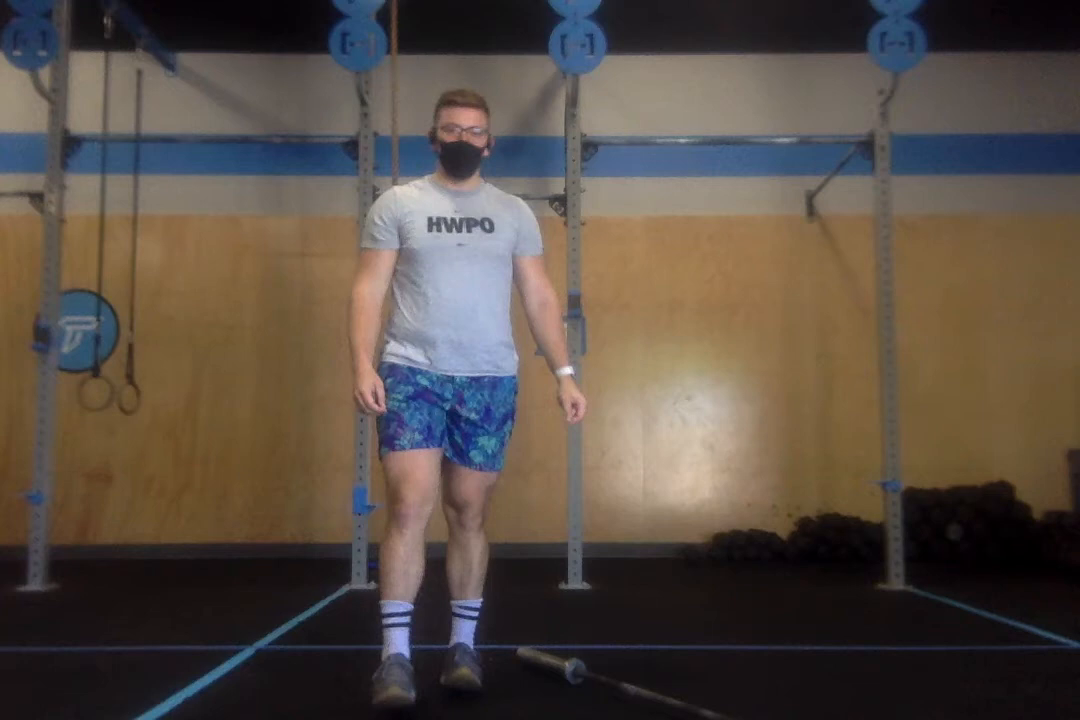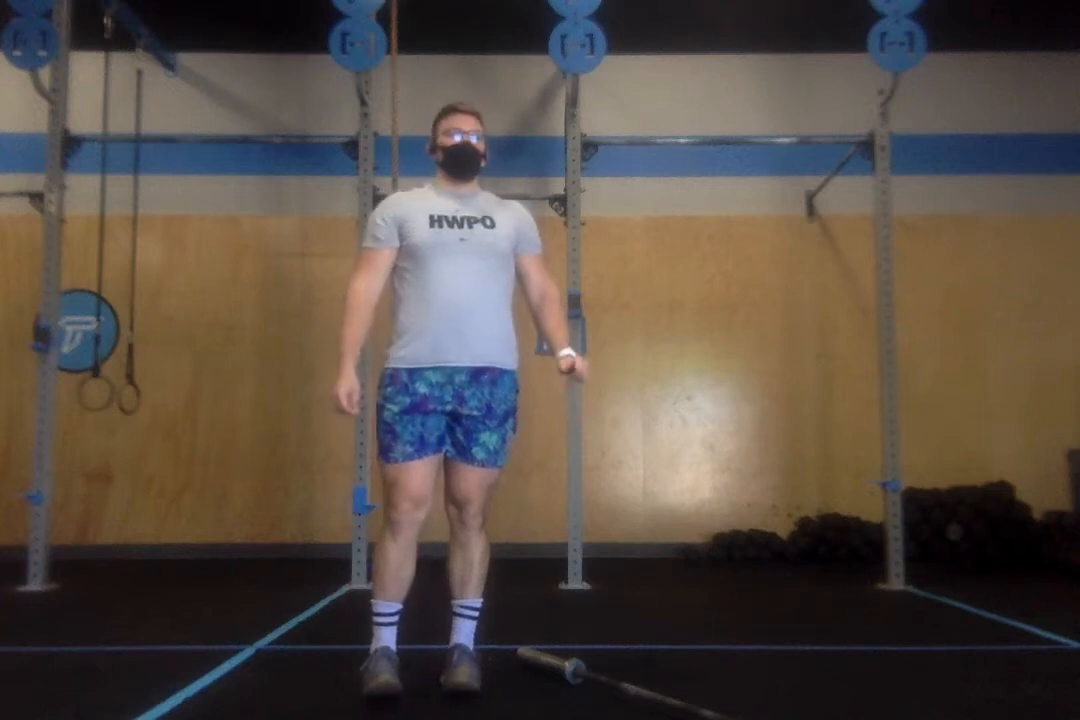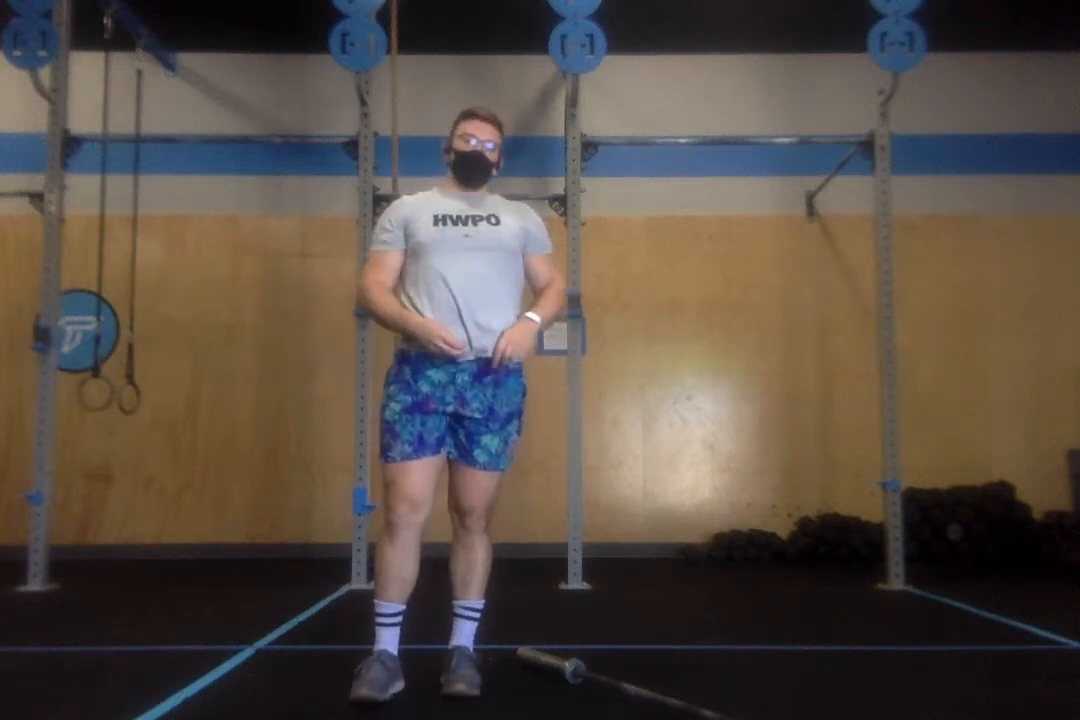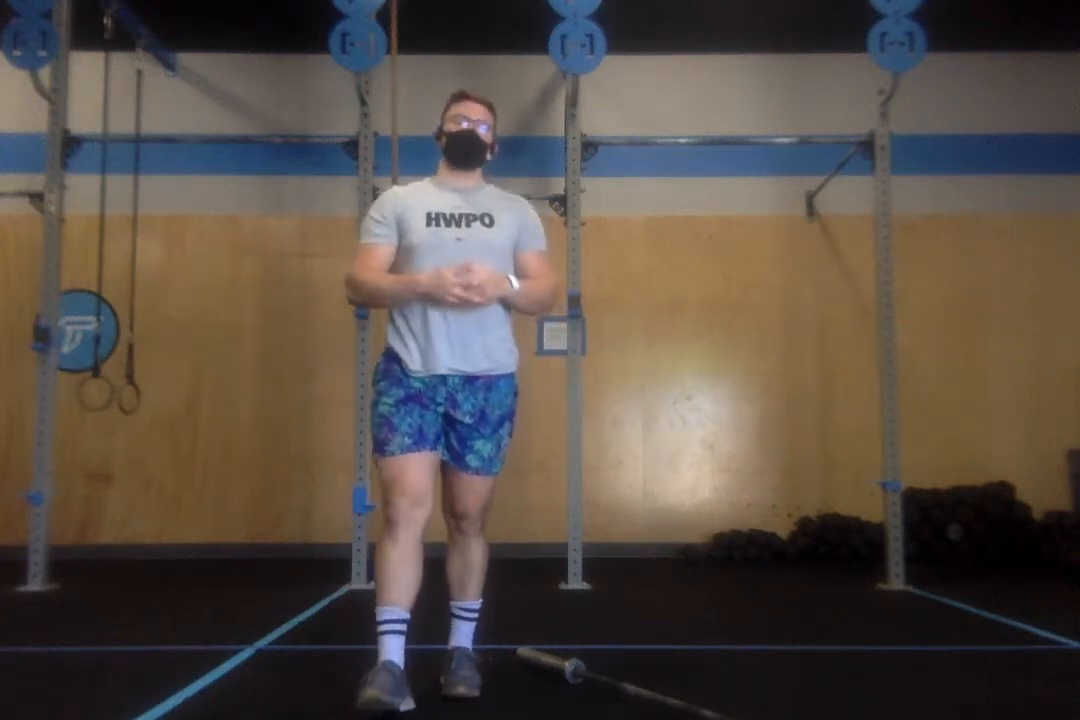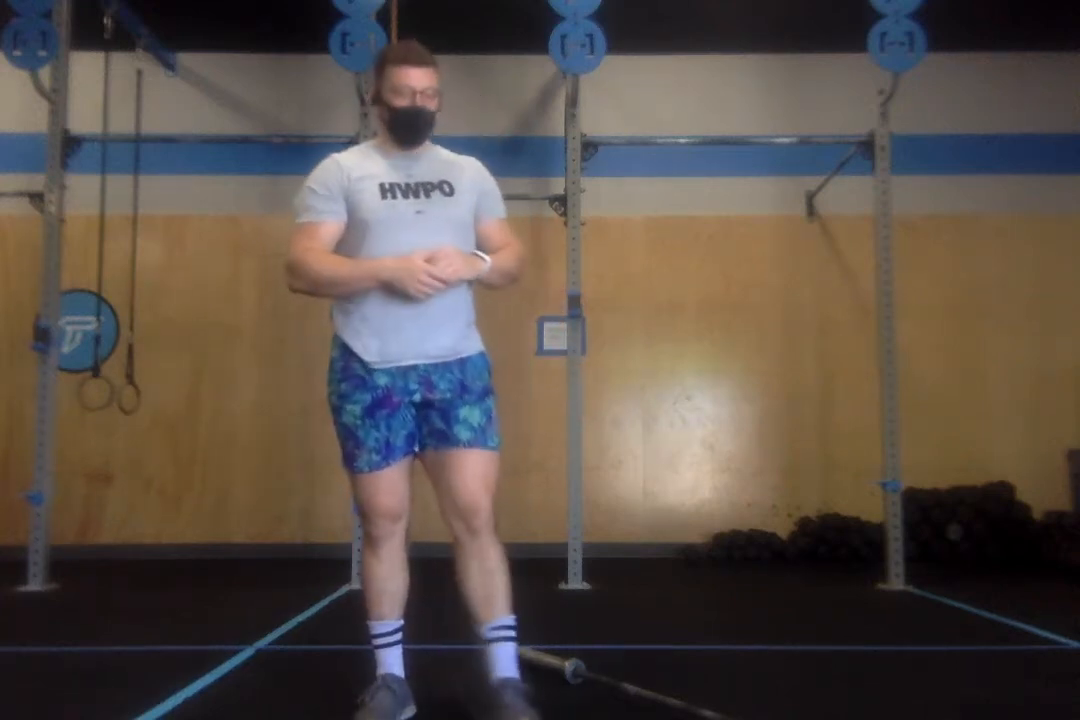
dt=1s
person 1, frame 1
left shoulder: (514, 212)
right shoulder: (397, 204)
left elbow: (539, 297)
right elbow: (367, 291)
left wrist: (563, 373)
right wrist: (363, 366)
left hip: (490, 382)
right hip: (413, 375)
left knee: (469, 515)
right knee: (411, 507)
left ankle: (462, 644)
right ankle: (396, 656)
person 1, frame 2
left shoulder: (513, 216)
right shoulder: (398, 208)
left elbow: (541, 290)
right elbow: (365, 287)
left wrist: (564, 348)
right wrist: (347, 366)
left hip: (490, 379)
right hip: (413, 376)
left knee: (469, 514)
right knee: (404, 511)
left ankle: (462, 646)
right ankle: (382, 649)
person 1, frame 3
left shoulder: (521, 217)
right shoulder: (406, 210)
left elbow: (553, 286)
right elbow: (373, 288)
left wrist: (531, 322)
right wrist: (419, 326)
left hip: (495, 377)
right hip: (420, 372)
left knee: (473, 515)
right knee: (405, 511)
left ankle: (462, 648)
right ankle: (384, 653)
person 1, frame 4
left shoulder: (516, 211)
right shoulder: (397, 202)
left elbow: (546, 293)
right elbow: (358, 284)
left wrist: (504, 285)
right wrist: (425, 282)
left hip: (487, 382)
right hip: (408, 376)
left knee: (468, 519)
right knee: (406, 510)
left ankle: (461, 649)
right ankle: (390, 666)
person 1, frame 5
left shoulder: (470, 173)
right shoulder: (339, 172)
left elbow: (512, 259)
right elbow: (301, 269)
left wrist: (475, 263)
right wrist: (388, 269)
left hip: (458, 366)
right hip: (368, 372)
left knee: (475, 517)
right knee: (383, 523)
